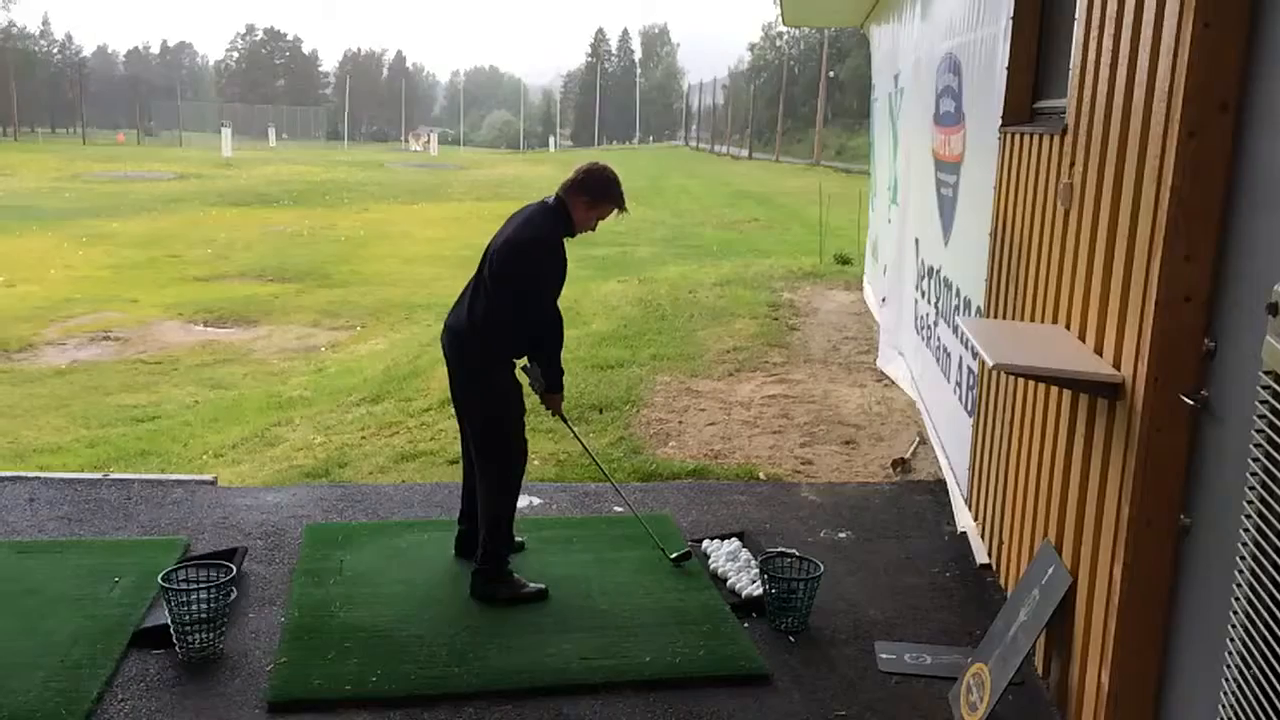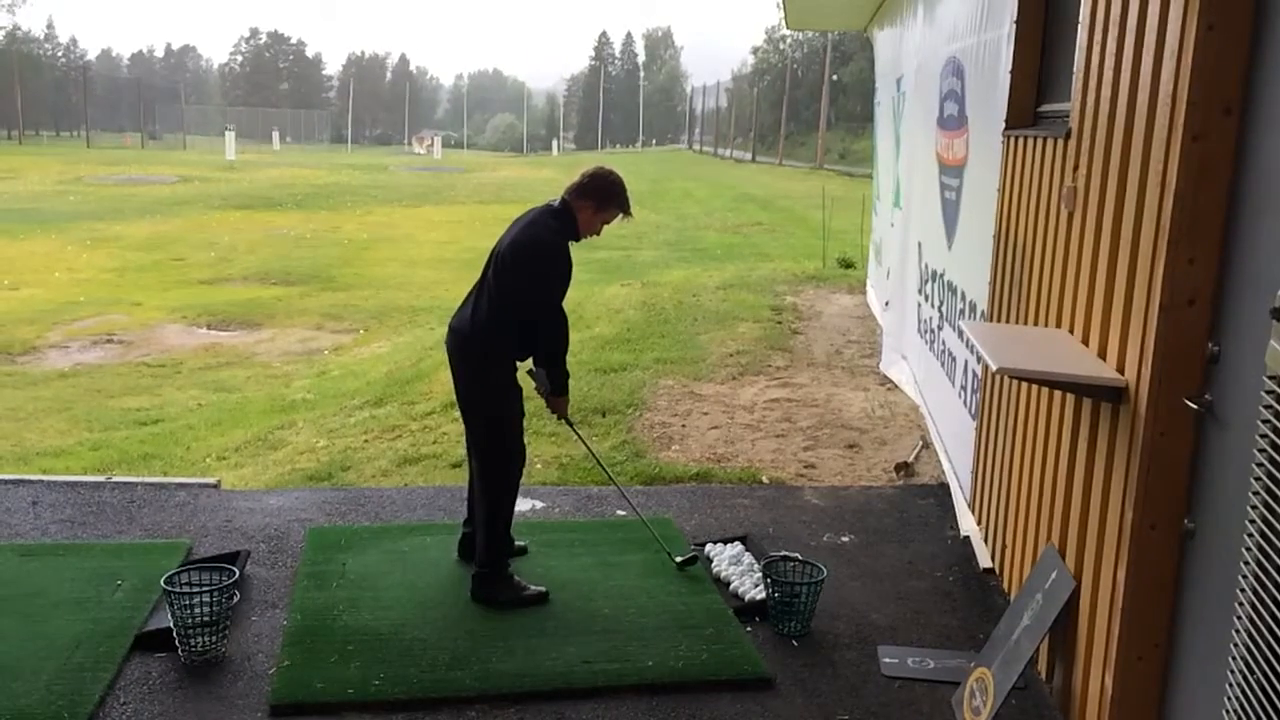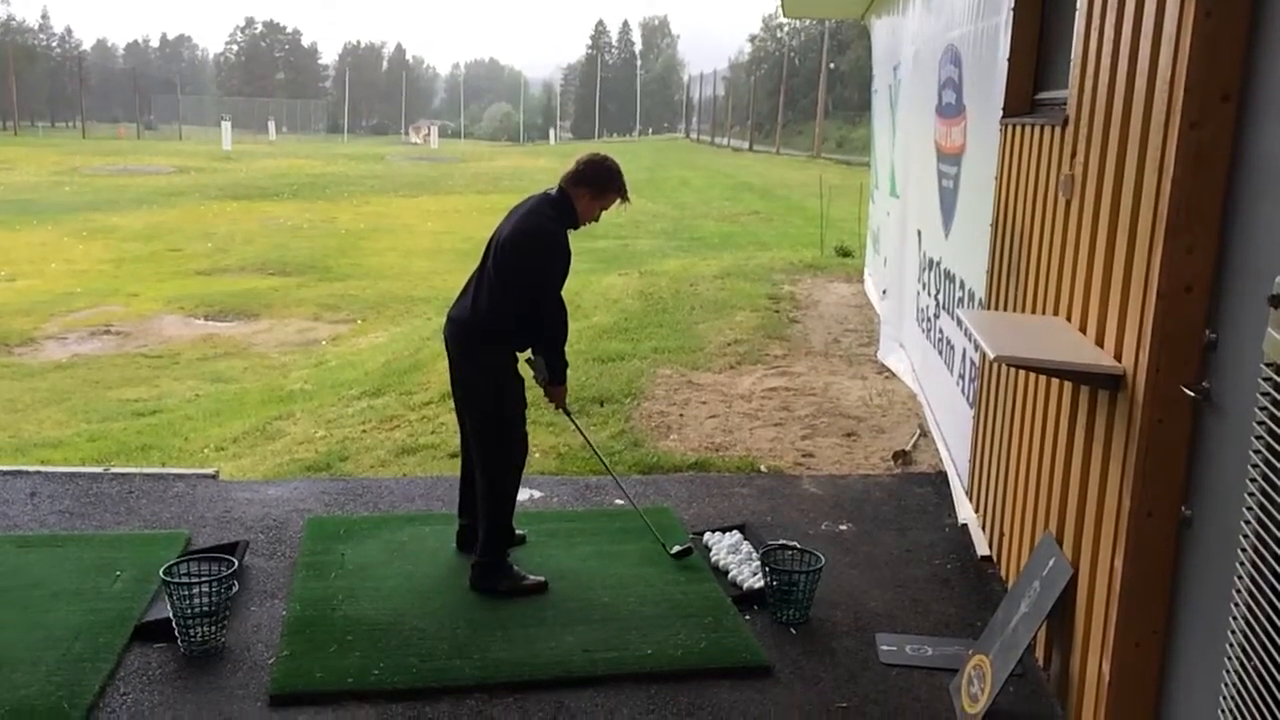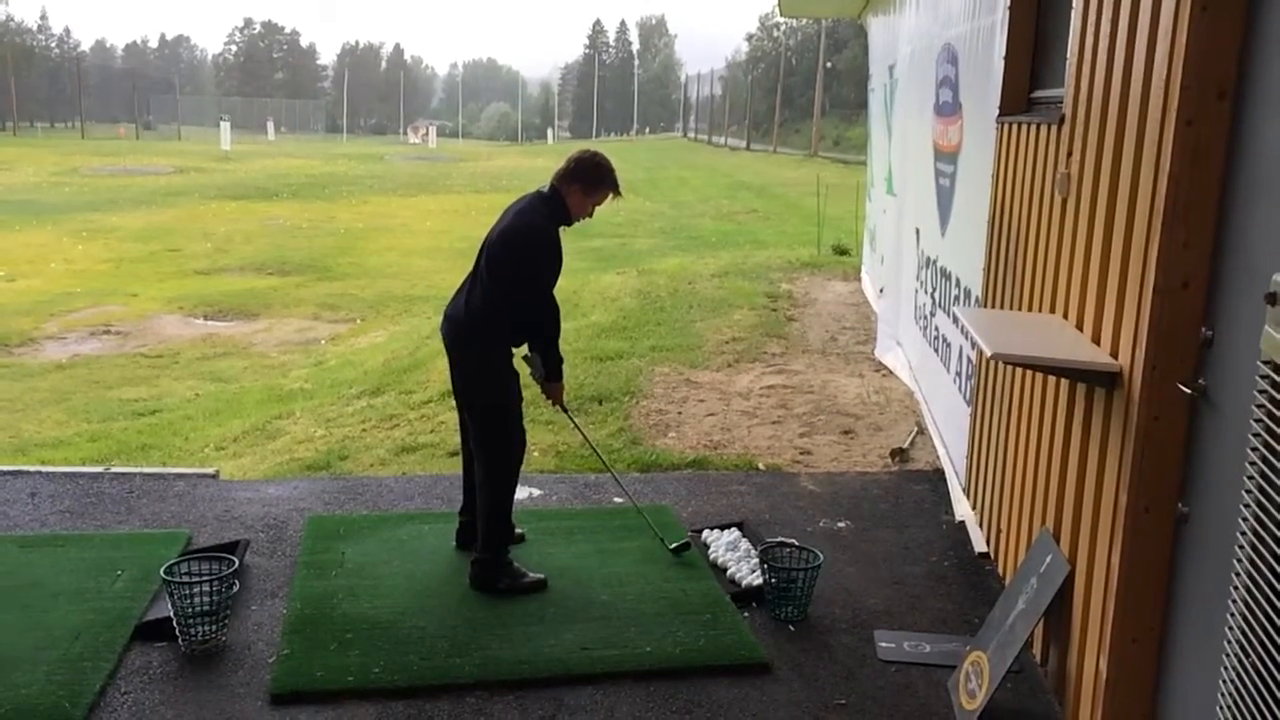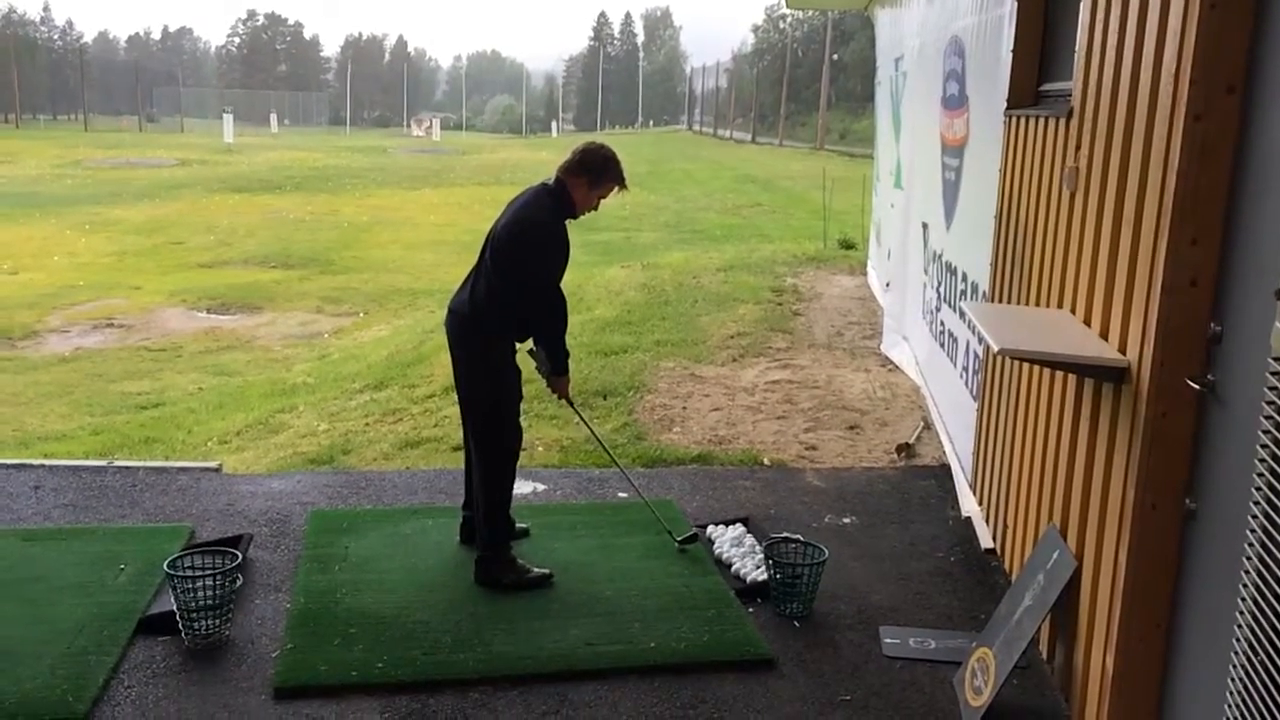
dt=1s
person 1, frame 1
left shoulder: (534, 217)
right shoulder: (543, 243)
right elbow: (544, 319)
left wrist: (541, 370)
right wrist: (552, 382)
left hip: (465, 339)
right hip: (482, 354)
left knee: (483, 447)
right knee: (505, 456)
left ankle: (473, 535)
right ankle: (491, 573)
person 1, frame 2
left shoulder: (541, 221)
right shoulder: (548, 245)
right elbow: (549, 321)
left wrist: (546, 372)
right wrist: (558, 385)
left hip: (471, 341)
right hip: (485, 355)
left knee: (489, 450)
right knee: (503, 458)
left ankle: (478, 538)
right ankle: (490, 576)
person 1, frame 3
left shoulder: (538, 209)
right shoulder: (547, 235)
right elbow: (547, 311)
left wrist: (544, 360)
right wrist: (555, 374)
left hip: (467, 332)
right hip: (485, 346)
left knee: (482, 440)
right knee: (505, 449)
left ankle: (474, 528)
right ankle: (490, 566)
person 1, frame 4
left shoulder: (533, 208)
right shoulder: (537, 232)
right elbow: (539, 307)
left wrist: (539, 355)
right wrist: (552, 370)
left hip: (466, 330)
right hip: (481, 342)
left knee: (483, 437)
right knee: (504, 445)
left ankle: (474, 526)
right ankle: (491, 563)
person 1, frame 5
left shoulder: (537, 201)
right shoulder: (544, 226)
right elbow: (546, 302)
left wrist: (546, 351)
right wrist: (558, 364)
left hip: (471, 323)
right hip: (484, 336)
left knee: (486, 433)
right knee: (499, 440)
left ankle: (479, 521)
right ankle: (493, 559)
